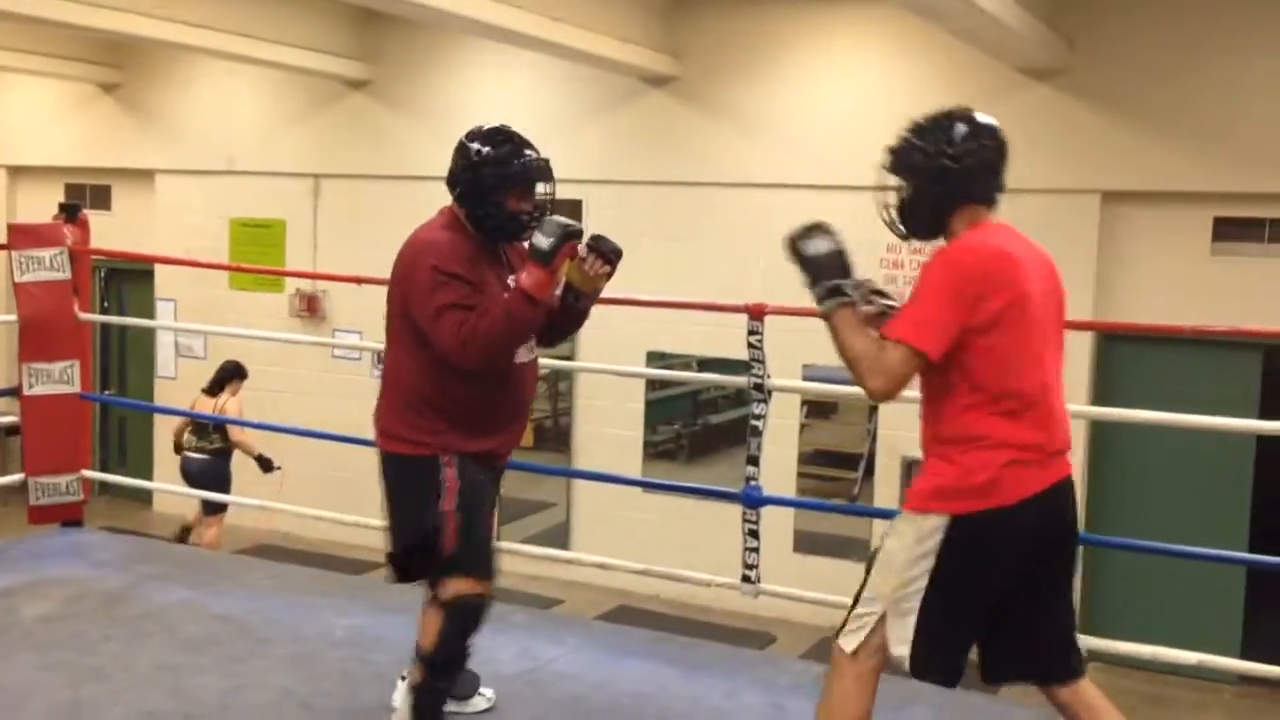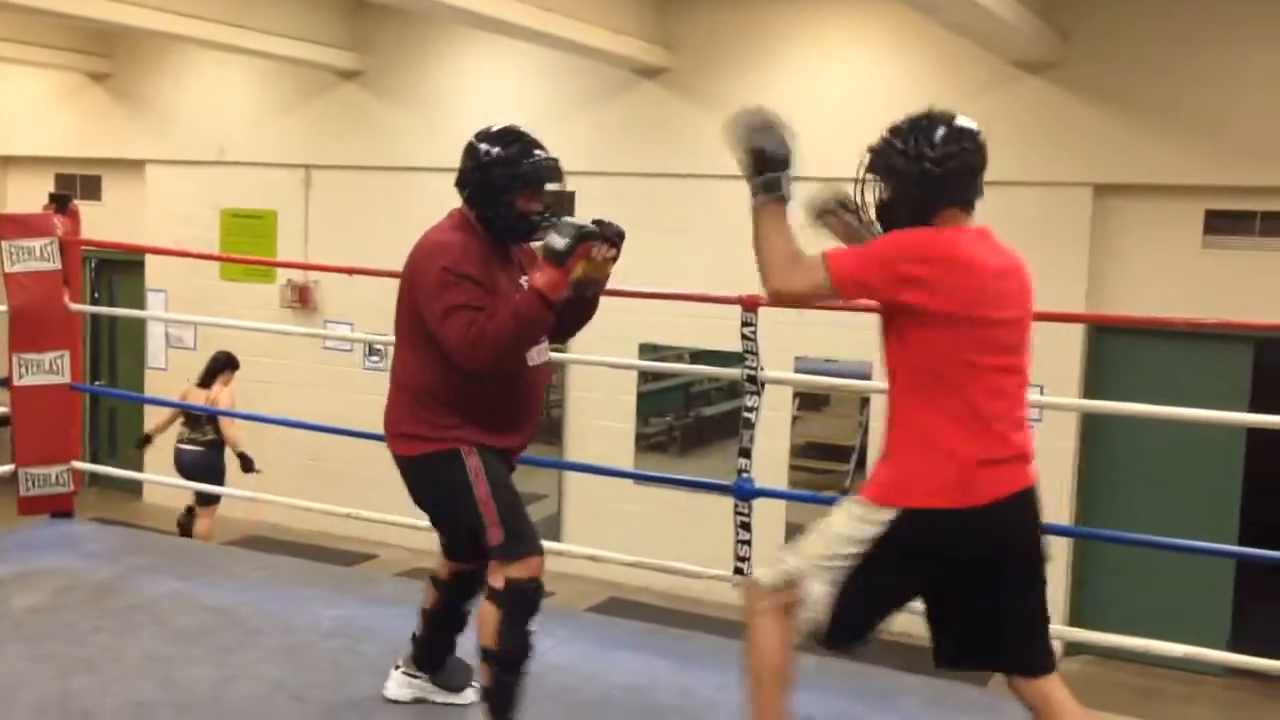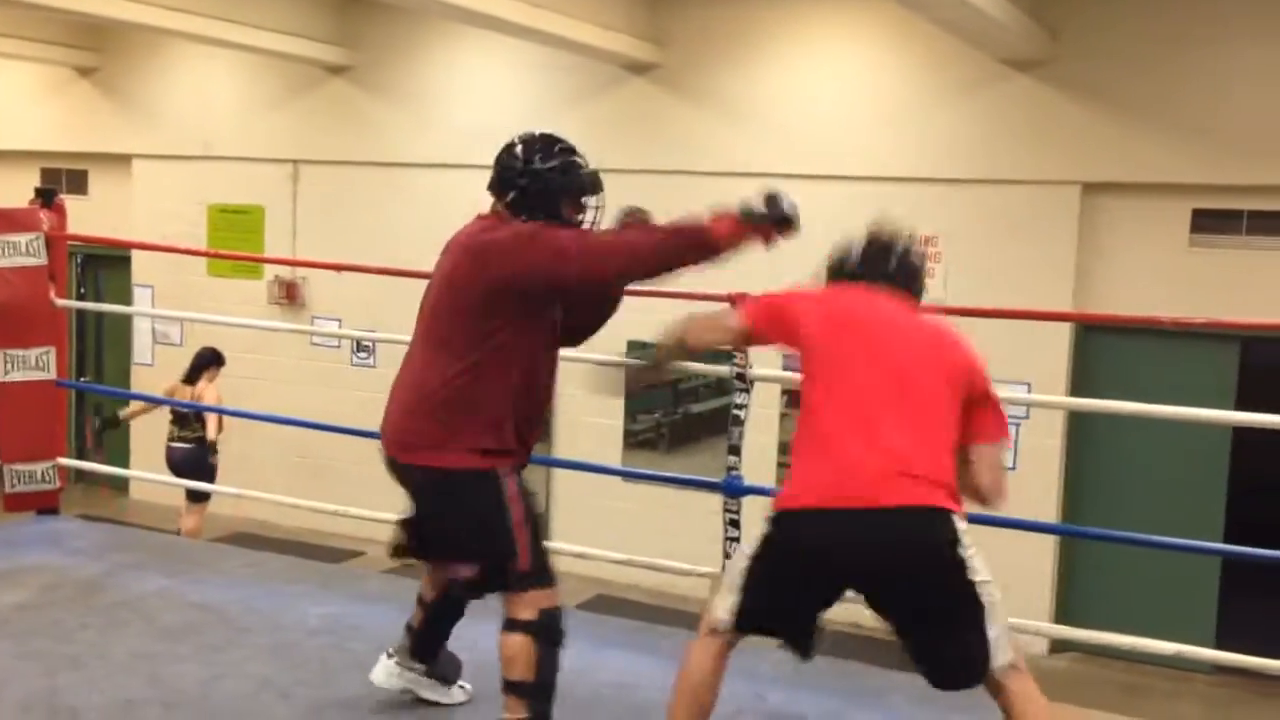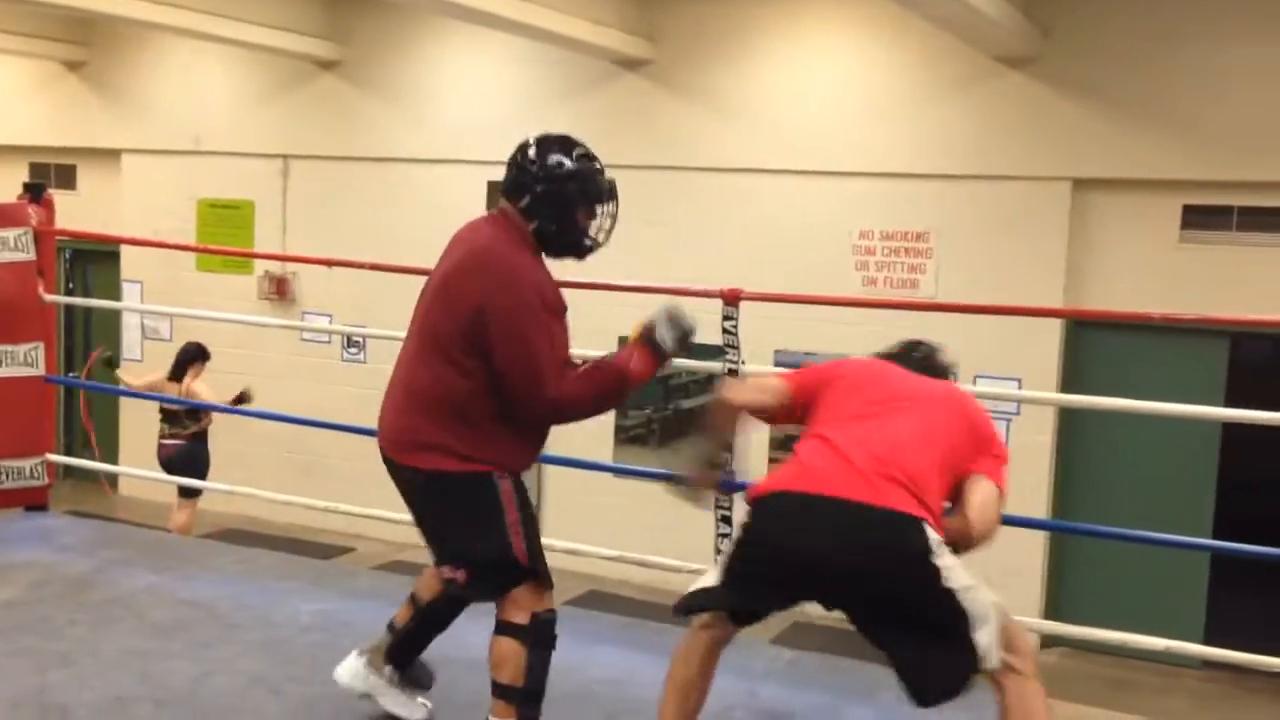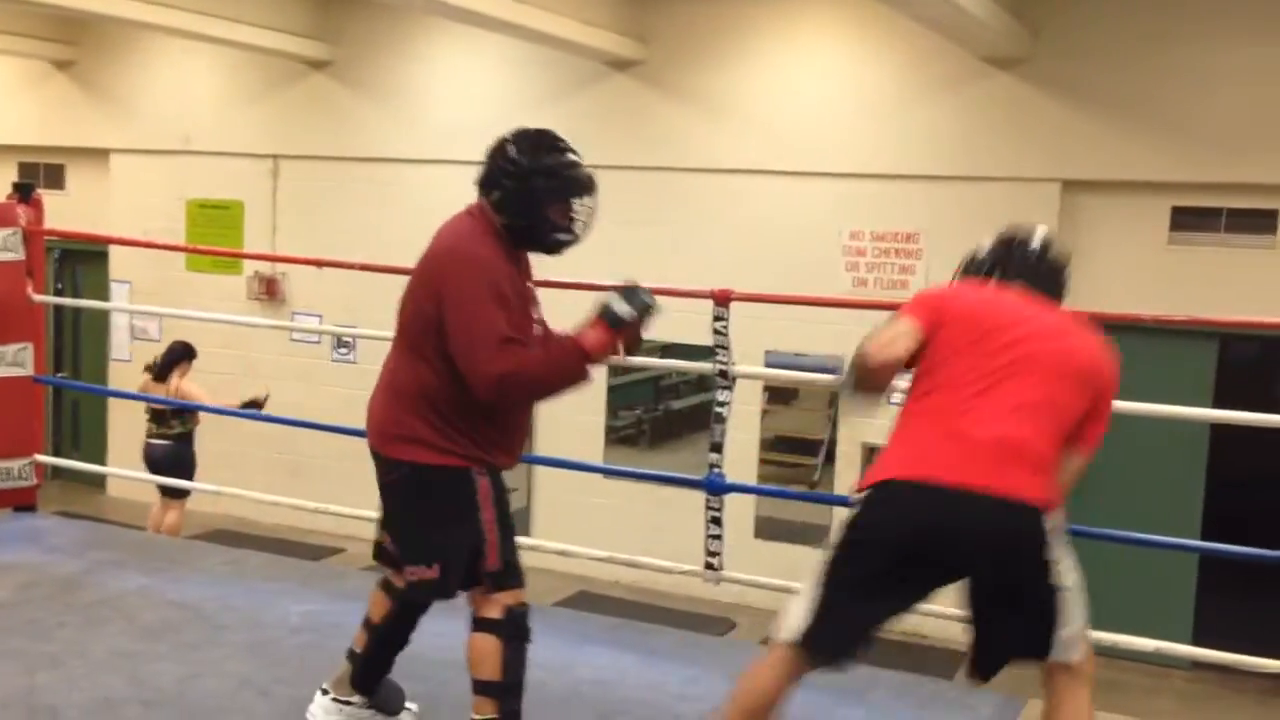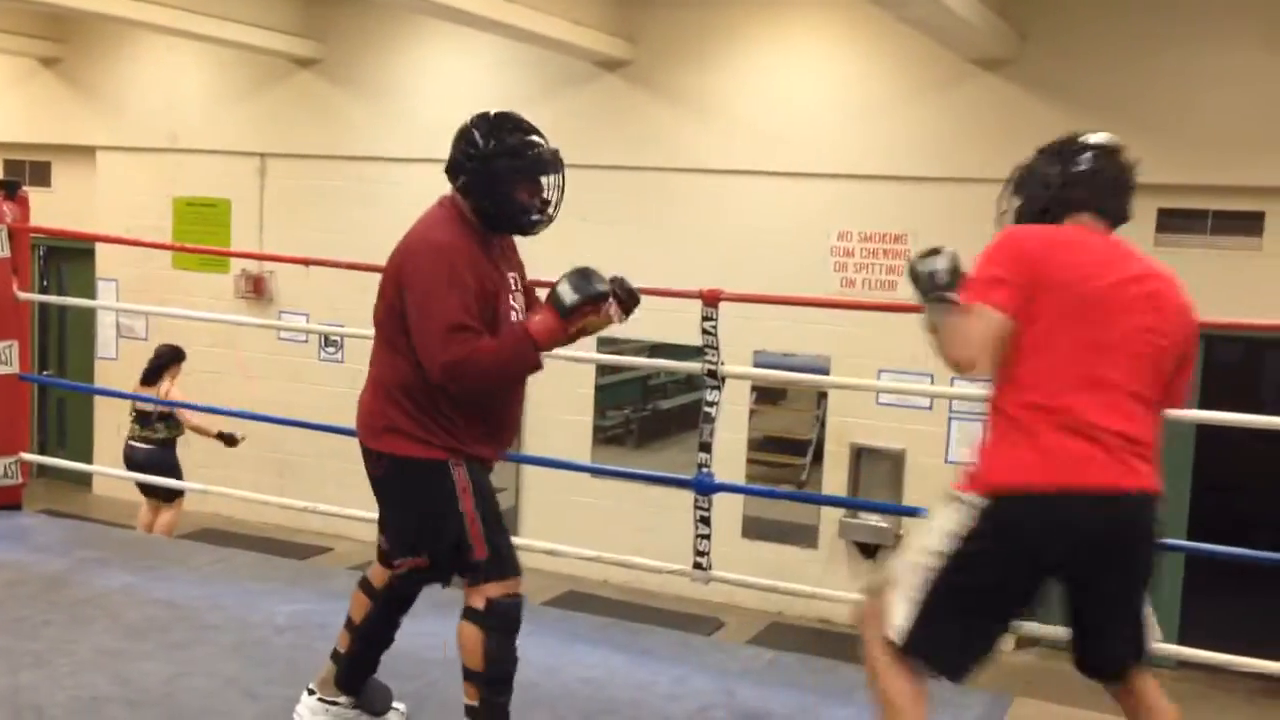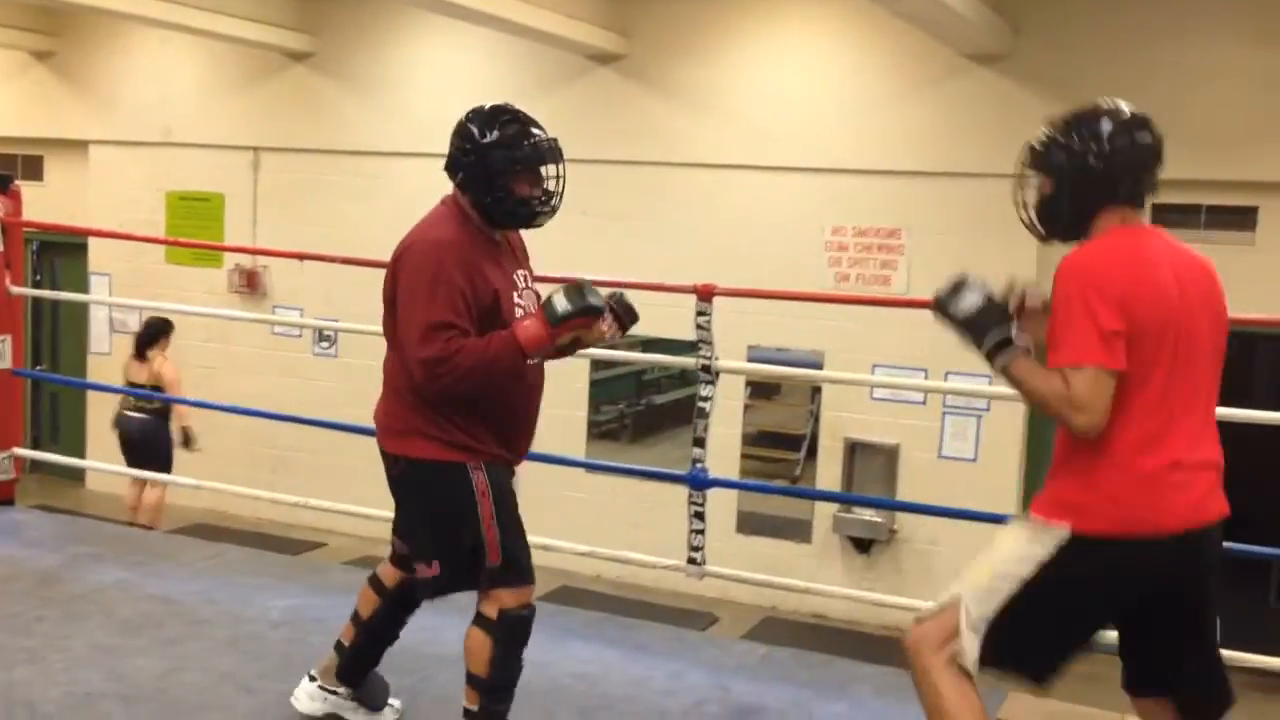
dt=0.2s
person 1, frame 1
left shoulder: (506, 243)
right shoulder: (435, 252)
left elbow: (545, 331)
right elbow: (473, 346)
left wrist: (580, 288)
right wrist: (538, 275)
left hip: (477, 442)
right hip: (432, 444)
left knee: (462, 570)
right knee: (468, 582)
person 1, frame 2
left shoulder: (504, 247)
right shoulder: (448, 255)
left elbow: (550, 329)
right elbow: (481, 347)
left wrist: (585, 277)
right wrist: (549, 277)
left hip: (476, 437)
right hip: (444, 439)
left knee: (466, 555)
right knee: (517, 571)
left ankle: (423, 669)
person 1, frame 3
left shoulder: (492, 247)
right shoulder: (509, 247)
left elbow: (561, 327)
right elbow: (618, 255)
left wrist: (602, 281)
right wrist: (736, 225)
left hip: (429, 440)
right hip: (458, 453)
left knee: (465, 556)
right knee: (534, 598)
left ankle: (413, 660)
person 1, frame 4
left shoulder: (491, 241)
right shoulder: (514, 273)
right elbow: (550, 395)
right wrist: (639, 360)
left hip: (426, 439)
right hip: (461, 455)
left knee: (466, 571)
right knee: (529, 601)
left ankle: (380, 662)
person 1, frame 5
left shoulder: (496, 242)
right shoulder: (474, 260)
left elbow: (519, 347)
right elbow: (502, 377)
left wrist: (598, 332)
right wrist: (592, 341)
left hip: (423, 441)
right hip: (441, 452)
left knee: (420, 574)
right knee: (501, 599)
person 1, frame 6
left shoulder: (491, 235)
right shoulder: (439, 248)
left elbow: (504, 329)
right elbow: (457, 363)
left wrist: (584, 313)
right wrist: (552, 322)
left hip: (423, 442)
right hip: (424, 445)
left knee: (401, 566)
right knee: (496, 586)
person 1, frame 7
left shoulder: (502, 235)
right shoulder: (438, 248)
left elbow: (503, 337)
right elbow: (440, 366)
left wrist: (574, 331)
right wrist: (536, 328)
left hip: (472, 448)
right hip: (445, 451)
left knee: (415, 570)
right knee: (509, 597)
person 2, frame 1
left shoulder: (959, 262)
right shoulder: (1031, 260)
left elbow: (881, 379)
left wrist: (832, 287)
right wrist: (904, 317)
left hip: (970, 501)
right hip: (1046, 494)
left knee: (857, 654)
person 2, frame 2
left shoulder: (921, 251)
right shoulder: (1008, 264)
left elbow: (785, 283)
left wrist: (768, 185)
right wrist: (867, 241)
left hip: (919, 503)
right hip: (1008, 501)
left knee: (771, 599)
person 2, frame 3
left shoulder: (825, 306)
right shoulder: (959, 351)
left elbow: (701, 332)
right elbow: (989, 487)
left wrist: (662, 354)
left hip: (813, 515)
right hip: (921, 522)
left knee: (716, 630)
right knee: (1008, 671)
person 2, frame 4
left shoulder: (847, 373)
right shoulder: (974, 418)
left elbow: (737, 399)
right elbow: (977, 524)
left wrist: (708, 459)
left hip: (799, 519)
right hip: (897, 534)
left knee: (710, 622)
right knee: (1013, 658)
person 2, frame 5
left shoulder: (950, 301)
right shoulder: (1095, 356)
left elbow: (881, 355)
right elbow: (1057, 481)
left wrist: (870, 381)
left hip: (910, 497)
right hip: (1015, 514)
left knee: (794, 645)
right knee: (1069, 665)
person 2, frame 6
left shoulder: (1024, 249)
right shoulder: (1170, 294)
left elbow: (969, 354)
right elbow: (1150, 405)
left wrist: (937, 295)
left hip: (1021, 494)
right hip: (1124, 505)
left knee: (884, 626)
person 2, frame 7
left shoulder: (1091, 268)
right shoulder: (1199, 274)
left elbow: (1086, 414)
left wrist: (997, 339)
left hip: (1098, 524)
right hip: (1191, 528)
left knee: (932, 645)
person 3, frame 1
left shoulder: (200, 398)
right shoulder: (230, 402)
left elbow: (179, 428)
right elbow: (236, 437)
left wrist: (178, 443)
right wrist: (259, 457)
left hip: (188, 462)
right hip: (212, 466)
left knee: (209, 508)
right knee: (213, 520)
left ankle: (185, 533)
person 3, frame 2
left shoulder: (191, 390)
right shoulder: (223, 394)
left elbow: (170, 417)
right elbow: (227, 428)
left wrist: (148, 436)
right wrist: (242, 455)
left hip: (182, 454)
right hip: (206, 457)
right knee: (207, 512)
left ankle: (188, 516)
person 3, frame 3
left shoulder: (177, 387)
right shoulder: (209, 390)
left elbow: (146, 405)
right elbow: (211, 418)
left wrist: (116, 418)
right wrist: (212, 443)
left hip: (174, 452)
right hip: (196, 455)
left knee: (193, 501)
right knee: (197, 508)
left ankle: (184, 533)
person 3, frame 4
left shoulder: (163, 382)
right shoulder: (194, 386)
left elbow: (132, 384)
right elbow: (213, 403)
left wrist: (115, 369)
right wrist: (235, 401)
left hip: (166, 449)
right hip: (191, 451)
left knee: (184, 498)
right knee: (188, 503)
person 3, frame 5
left shoulder: (150, 382)
right shoulder: (182, 386)
left elbow: (141, 389)
right elbow: (212, 406)
left wrist: (148, 371)
right wrist: (245, 405)
left hip: (152, 449)
right hip: (176, 451)
left knee: (165, 499)
right knee: (175, 505)
person 3, frame 6
left shoulder: (141, 386)
right shoulder: (170, 391)
right elbow: (191, 422)
right wrist: (221, 435)
left hip: (132, 452)
right hip: (158, 455)
left knee: (152, 502)
right knee: (172, 505)
person 3, frame 7
left shoulder: (131, 361)
right shoulder: (164, 365)
left wrist: (119, 416)
right wrist: (185, 429)
left hip: (130, 425)
right hip: (152, 427)
left knee: (137, 480)
right knee: (156, 484)
left ankle: (131, 527)
right ankle: (143, 530)
